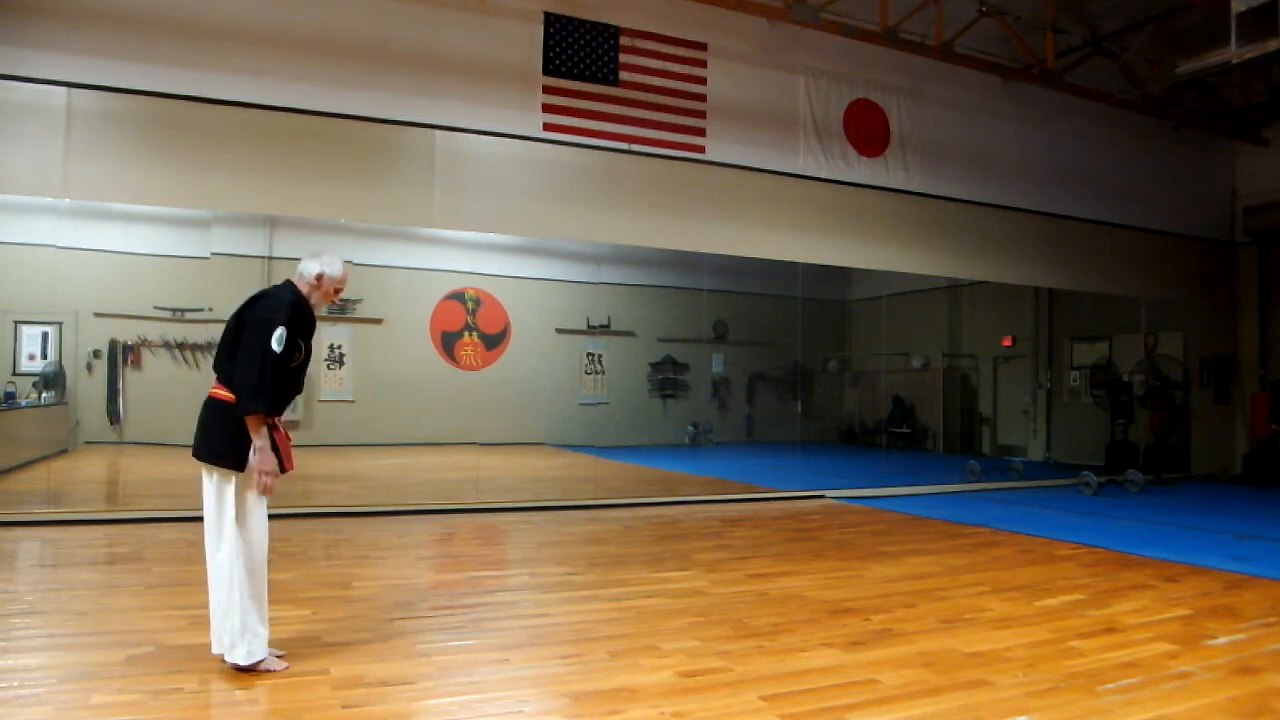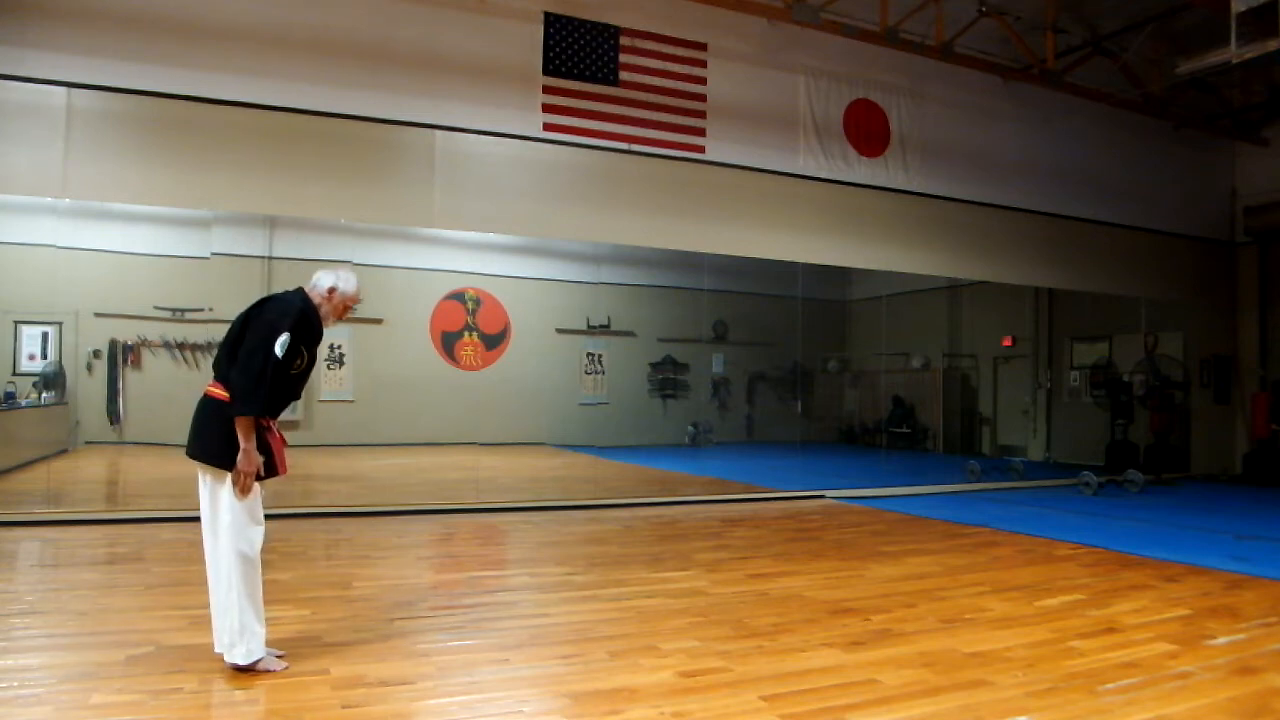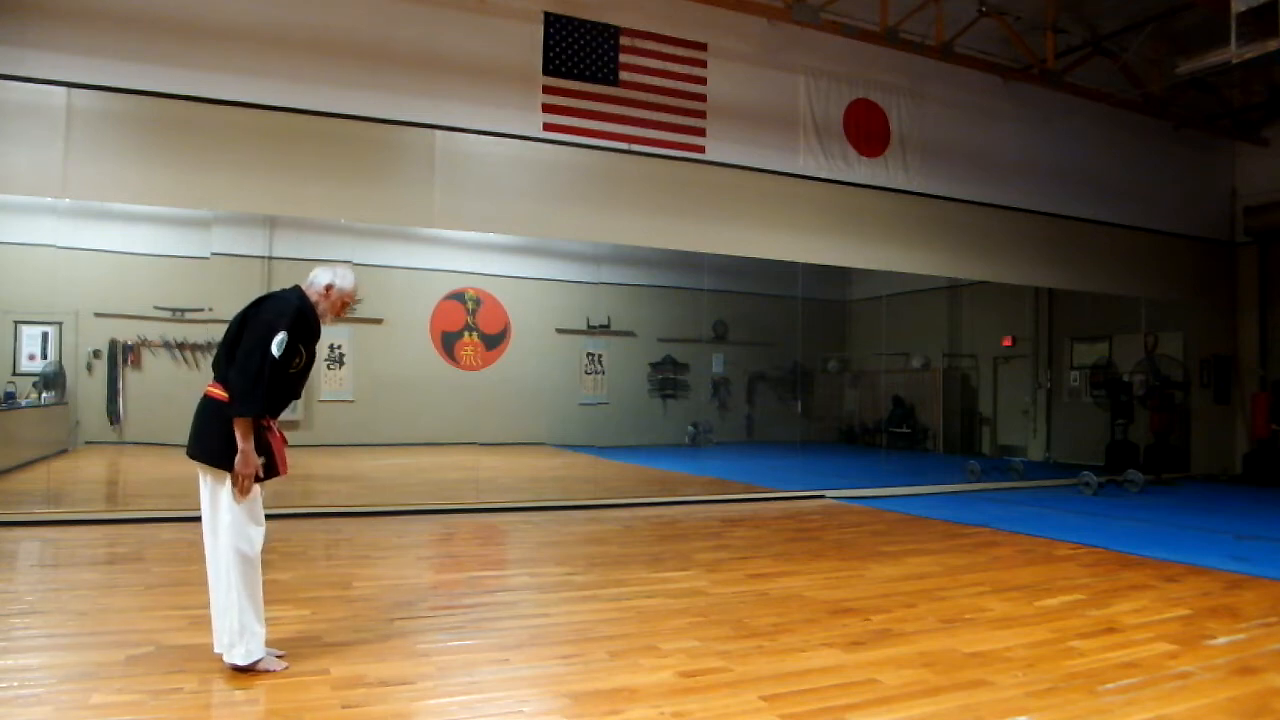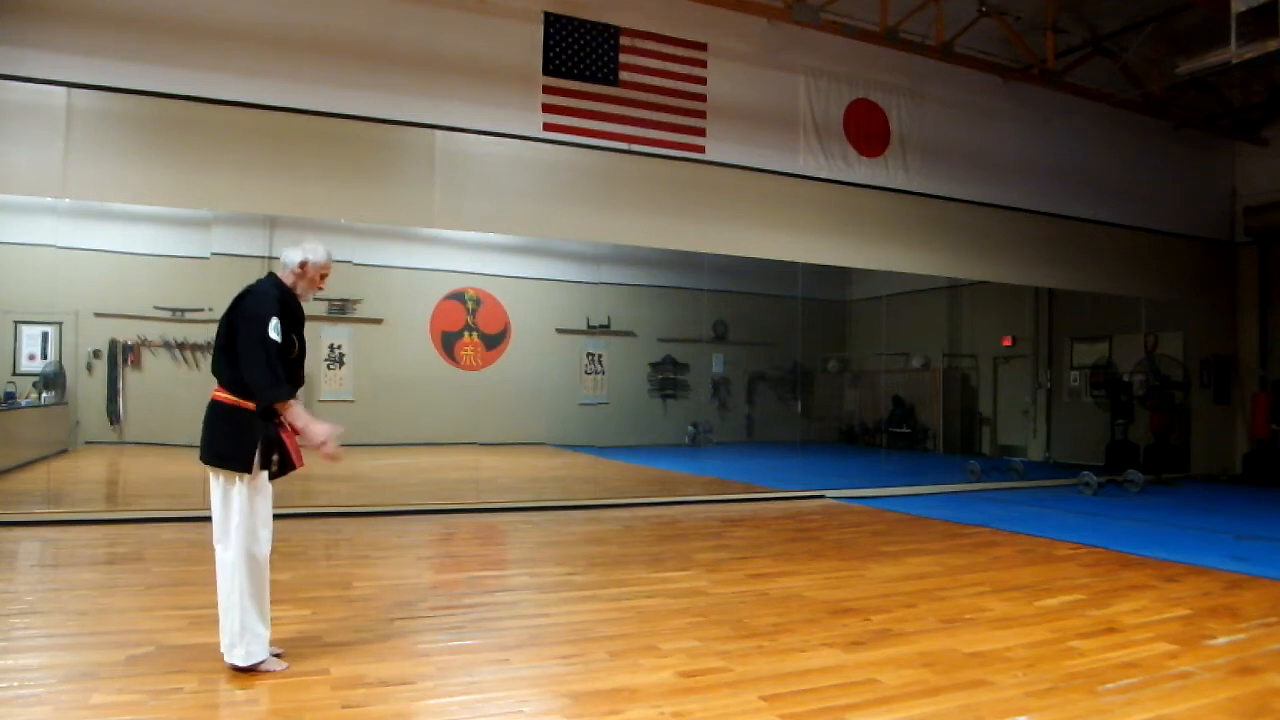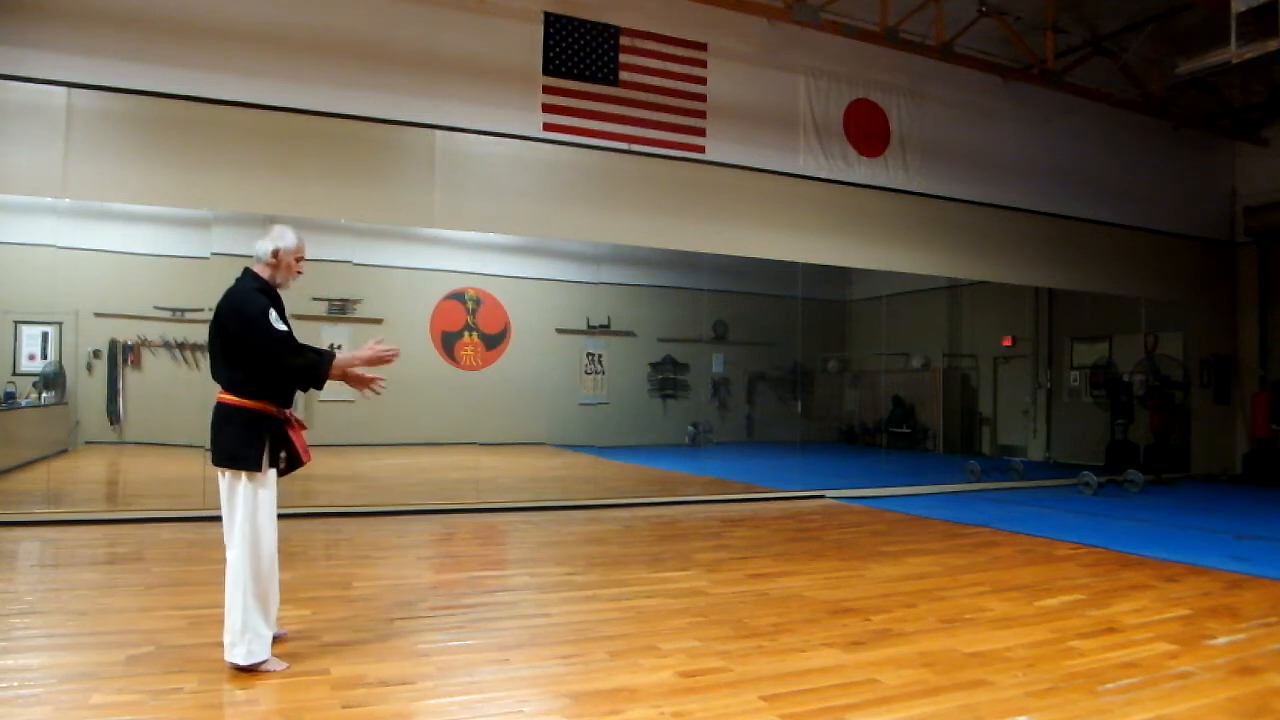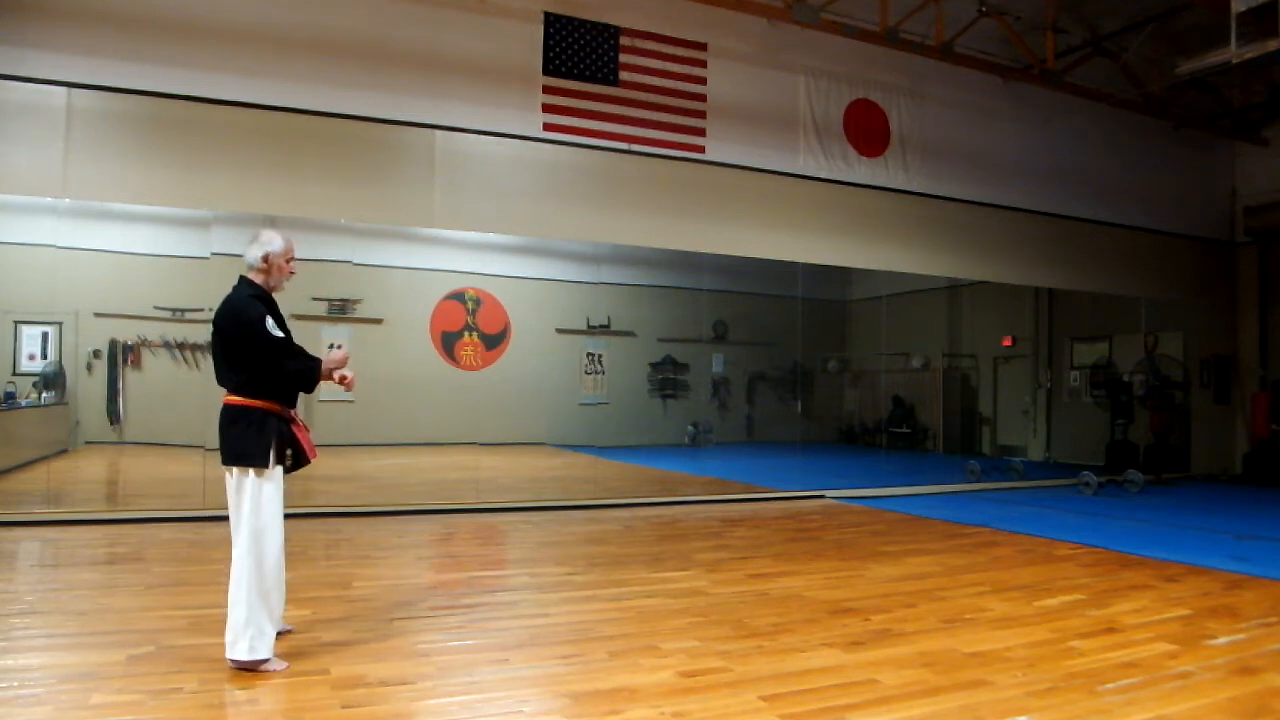
dt=0.3s
person 1, frame 1
left shoulder: (289, 308)
right shoulder: (279, 307)
right elbow: (251, 381)
left wrist: (263, 440)
right wrist: (261, 447)
left hip: (230, 429)
right hip: (236, 432)
left knee: (235, 538)
right knee: (242, 538)
left ankle: (241, 640)
right ankle: (244, 648)
person 1, frame 2
left shoulder: (298, 317)
right shoulder: (286, 313)
right elbow: (247, 380)
left wrist: (254, 442)
right wrist: (247, 448)
left hip: (228, 429)
right hip: (229, 431)
left knee: (233, 537)
right knee: (237, 538)
left ankle: (242, 640)
right ankle: (244, 648)
person 1, frame 3
left shoulder: (295, 315)
right shoulder: (282, 312)
right elbow: (247, 382)
left wrist: (256, 440)
right wrist: (246, 448)
left hip: (233, 431)
right hip: (229, 432)
left knee: (234, 538)
right knee: (237, 538)
left ankle: (242, 640)
right ankle: (244, 649)
person 1, frame 4
left shoulder: (277, 302)
right shoulder: (264, 301)
right elbow: (263, 375)
left wrist: (297, 424)
right wrist: (307, 425)
left hip: (240, 430)
right hip: (241, 433)
left knee: (244, 538)
right knee: (245, 539)
left ankle: (246, 639)
right ankle: (245, 649)
person 1, frame 5
left shoulder: (254, 297)
right shoulder: (249, 300)
left elbow: (286, 359)
right elbow: (292, 358)
left wrist: (348, 375)
right wrist: (357, 359)
left hip: (252, 426)
right hip: (247, 429)
left knee: (258, 533)
right knee: (250, 536)
left ankle: (257, 625)
right ankle: (247, 648)
person 1, frame 6
left shoulder: (252, 302)
right shoulder: (246, 307)
left elbow: (281, 362)
right elbow: (285, 364)
left wrist: (329, 374)
right wrist: (330, 364)
left hip: (256, 426)
right hip: (253, 429)
left knee: (263, 529)
right knee: (256, 533)
left ankle: (264, 619)
right ankle: (247, 646)
